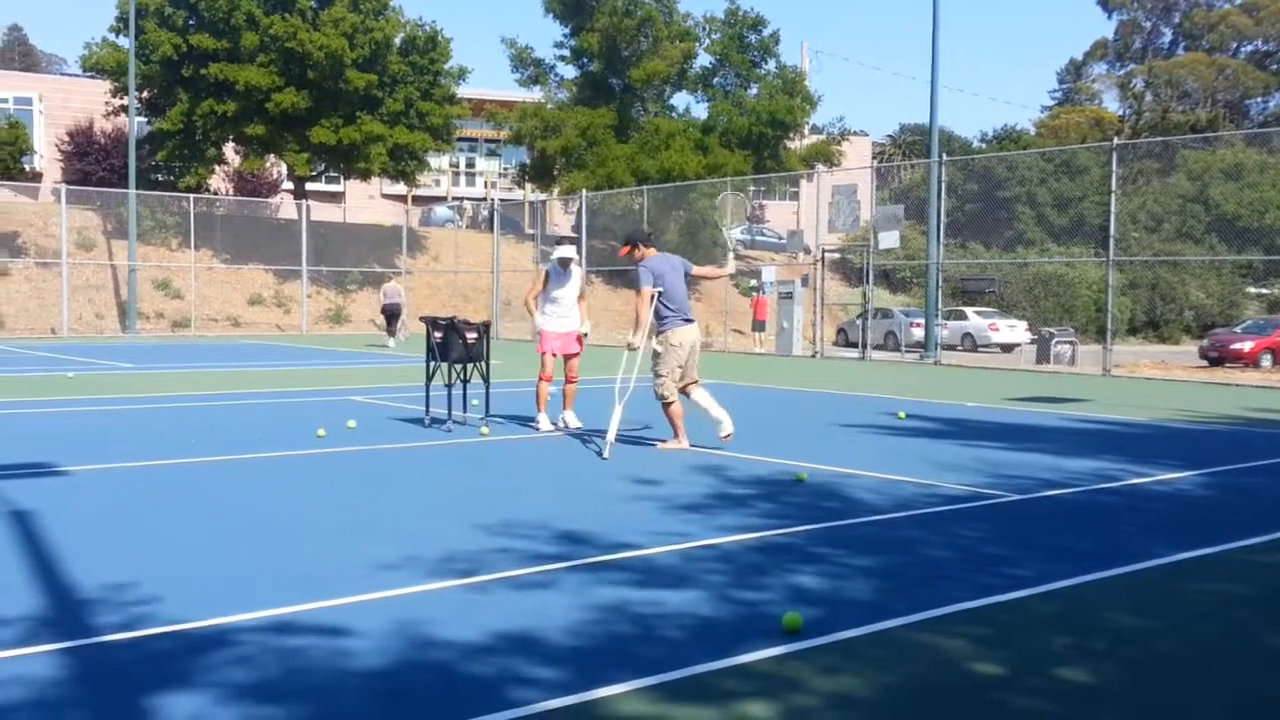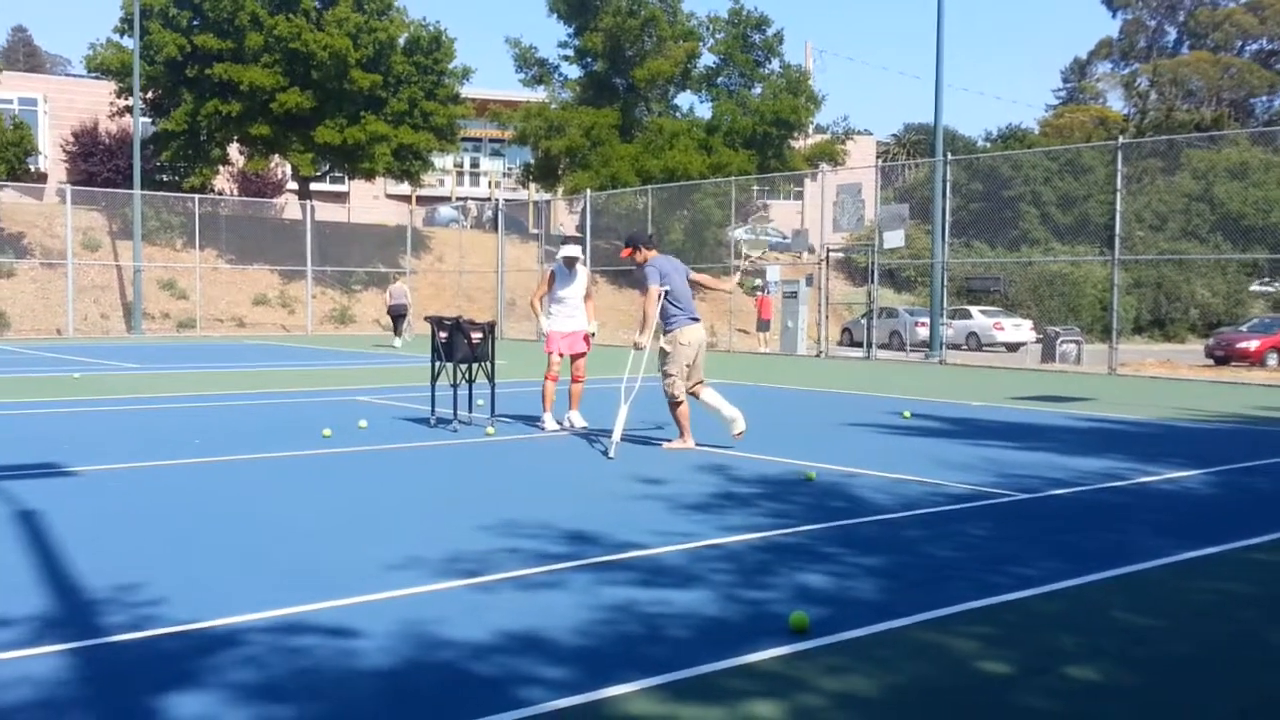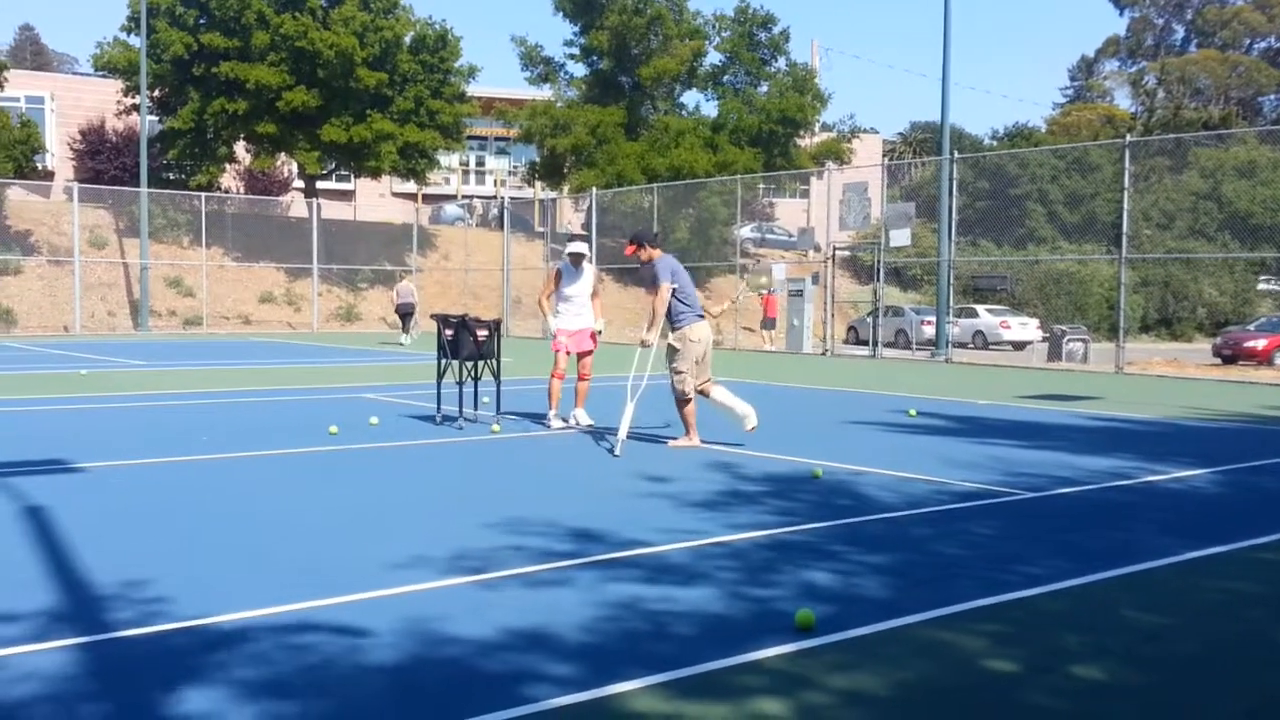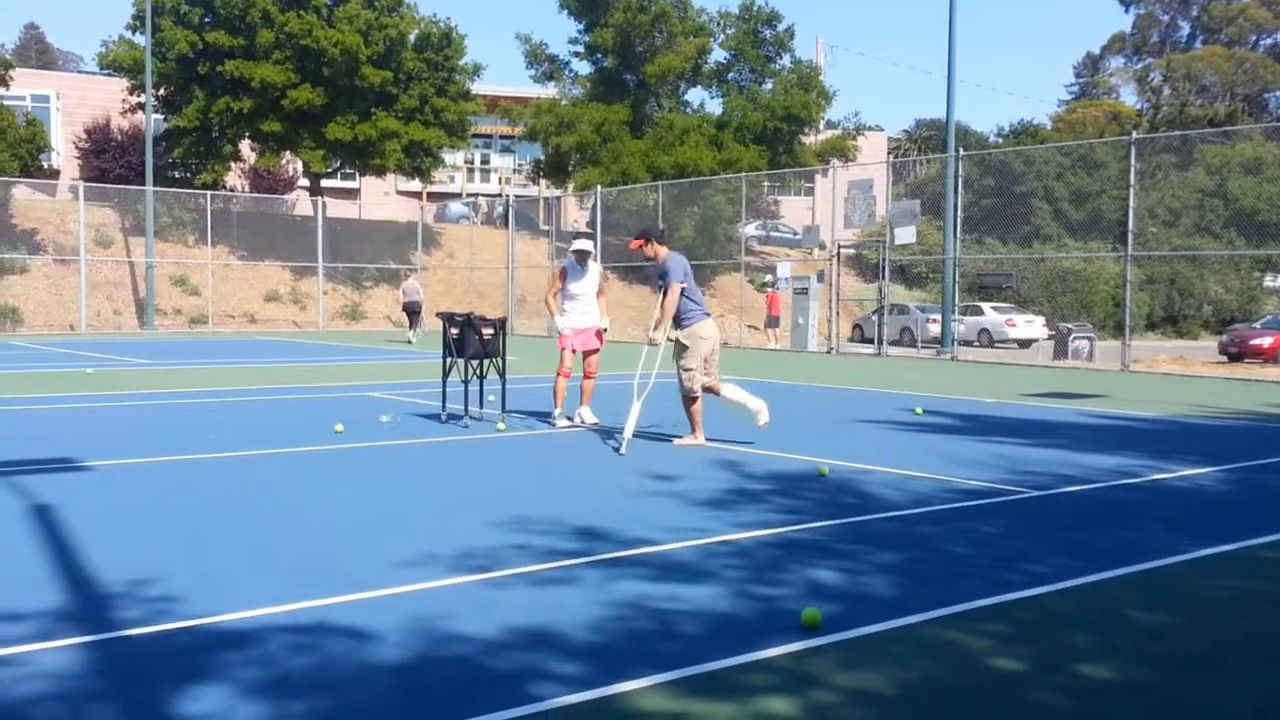
dt=0.1s
person 1, frame 1
left shoulder: (645, 266)
right shoulder: (674, 260)
left elbow: (644, 301)
right elbow: (702, 271)
left wrist: (637, 335)
right wrist: (727, 270)
left hip: (672, 334)
right hip: (691, 329)
left knee: (667, 391)
right knee: (689, 384)
left ankle: (680, 438)
right ankle: (719, 415)
person 1, frame 2
left shoulder: (651, 267)
right shoulder: (672, 262)
left elbow: (651, 300)
right elbow: (699, 278)
left wrist: (644, 334)
right wrist: (726, 286)
left hip: (679, 334)
right hip: (695, 329)
left knee: (674, 391)
right knee: (695, 385)
left ankle: (685, 438)
right ankle: (730, 412)
person 1, frame 3
left shoulder: (660, 264)
right shoulder: (669, 262)
left elbow: (662, 298)
right elbow: (689, 292)
left wrist: (652, 331)
right wrist: (710, 310)
left hip: (687, 331)
right hip: (700, 327)
left knee: (682, 388)
right knee: (703, 383)
left ankle: (691, 436)
right ankle: (741, 408)
person 1, frame 4
left shoulder: (673, 263)
right shoulder: (663, 266)
left elbow: (671, 298)
right elbow: (668, 300)
left wrist: (658, 331)
right wrist: (658, 327)
left hip: (695, 330)
right hip: (702, 328)
left knee: (690, 387)
right knee: (709, 384)
left ankle: (697, 435)
right ankle: (753, 403)
person 2, frame 1
left shoulder: (579, 273)
right shoulder: (547, 273)
right elbow: (529, 298)
left wrist: (585, 321)
right wrist: (535, 315)
left hip: (573, 329)
right hip: (550, 329)
left knee: (572, 374)
right knee: (546, 373)
left ankle: (567, 415)
right ankle: (542, 416)
person 2, frame 2
left shoulder: (585, 273)
right shoulder: (553, 273)
right elbow: (535, 298)
left wrist: (592, 322)
right wrist: (541, 319)
left hip: (580, 329)
right hip: (556, 329)
left knee: (579, 374)
right knee: (553, 372)
left ankle: (573, 414)
right ankle: (547, 416)
person 2, frame 3
left shoulder: (591, 271)
right shoulder: (559, 271)
right elbow: (543, 297)
left wrist: (599, 320)
right wrist: (549, 319)
left hip: (587, 327)
right hip: (564, 327)
left knee: (585, 372)
right knee: (559, 370)
left ankle: (578, 412)
right ankle: (553, 413)
person 2, frame 4
left shoulder: (597, 270)
right shoulder: (564, 270)
right elbow: (550, 296)
left wrist: (604, 318)
right wrist: (556, 318)
left hip: (592, 326)
right hip: (570, 326)
left knee: (591, 370)
right knee: (565, 368)
left ankle: (583, 410)
right ankle: (558, 412)
